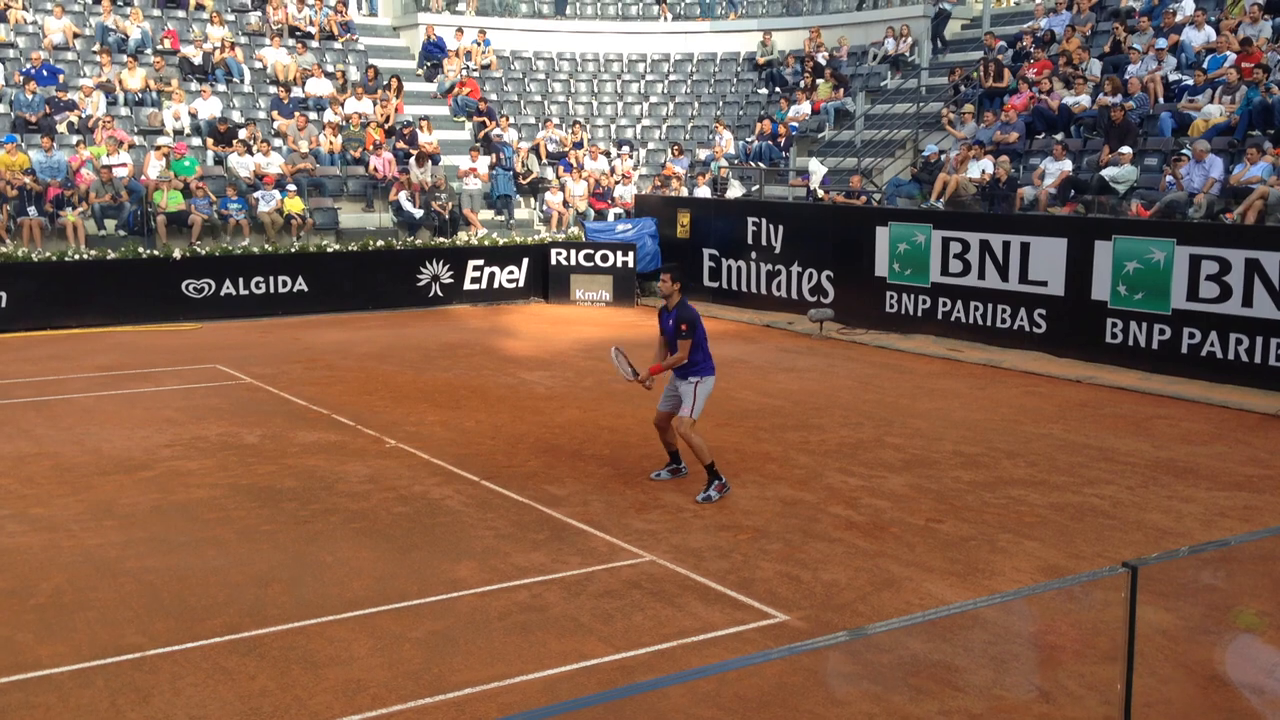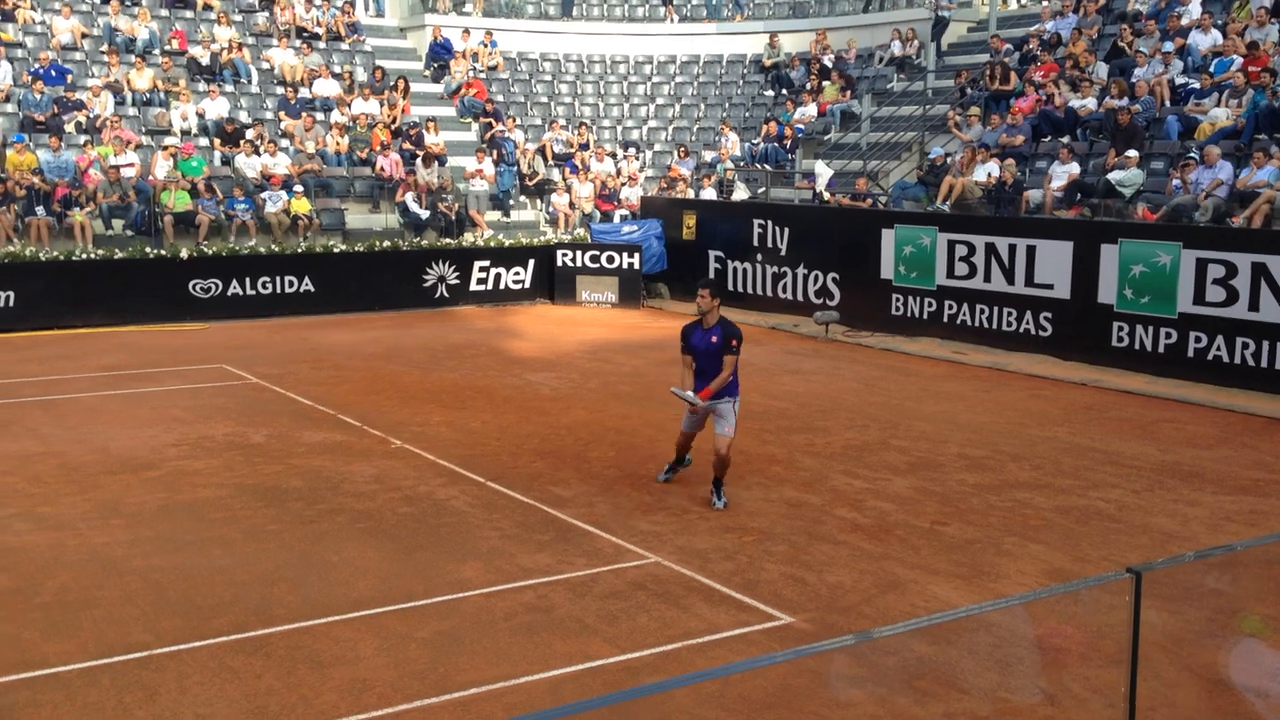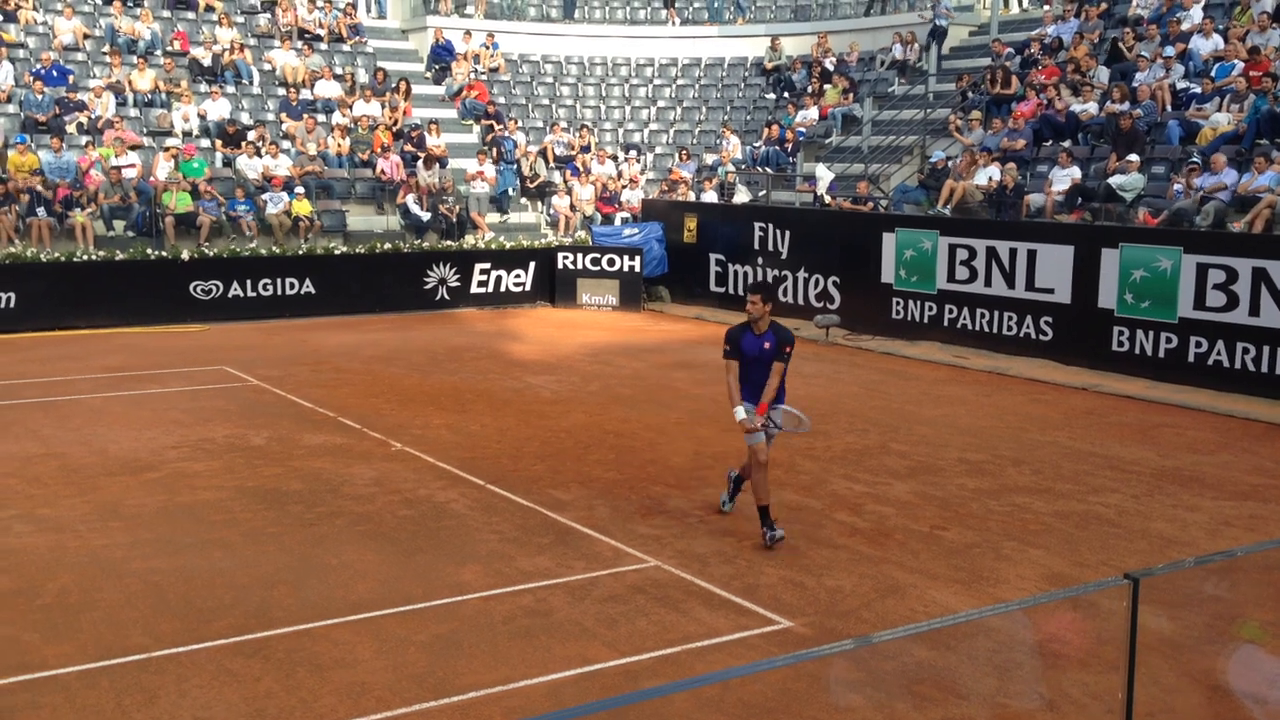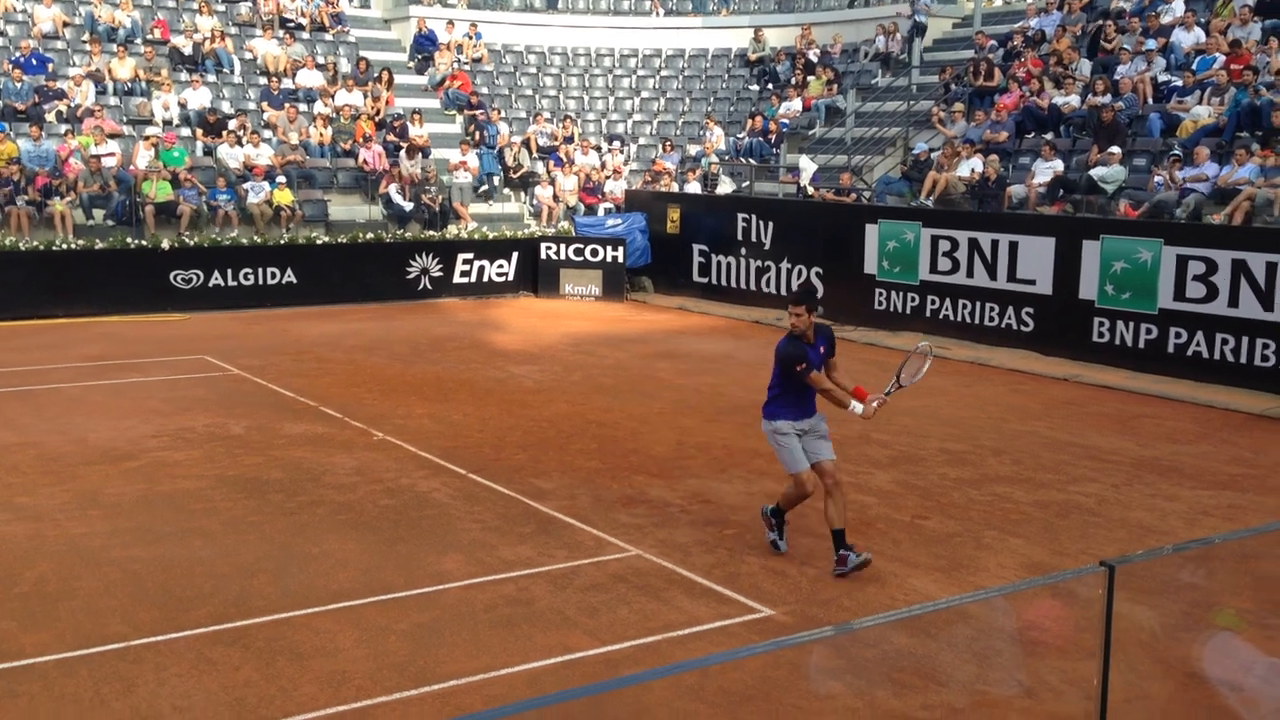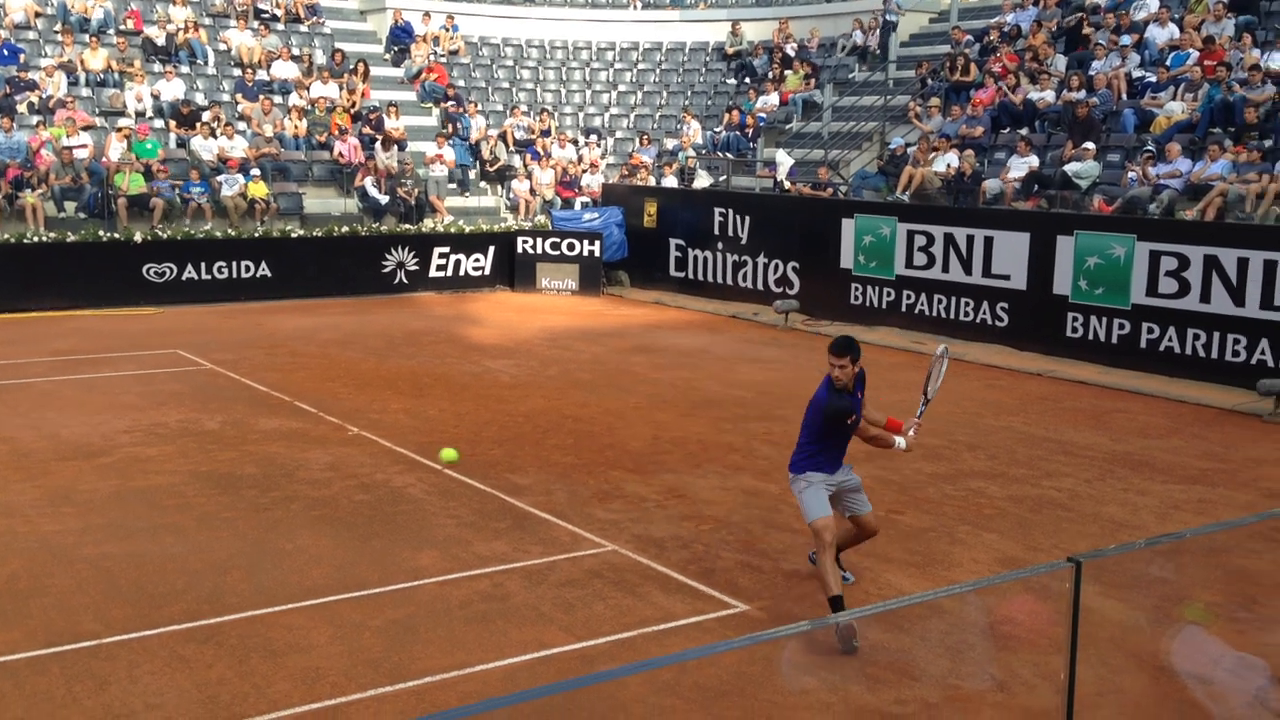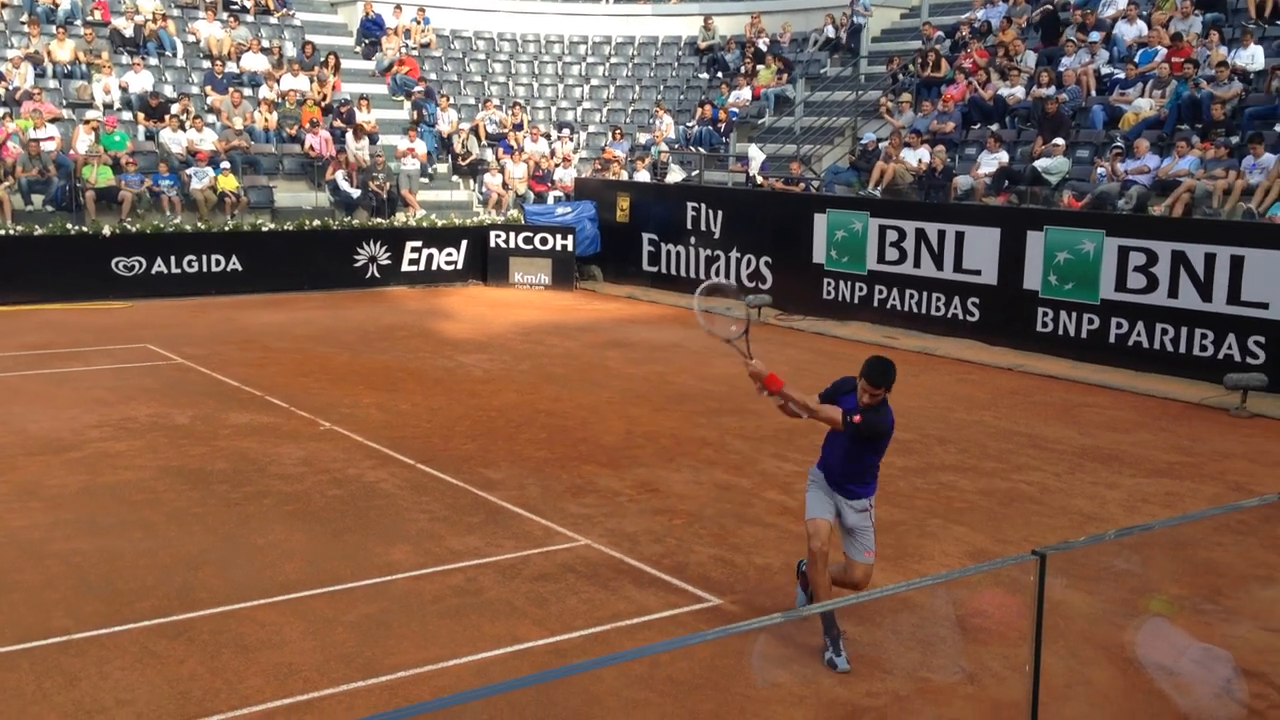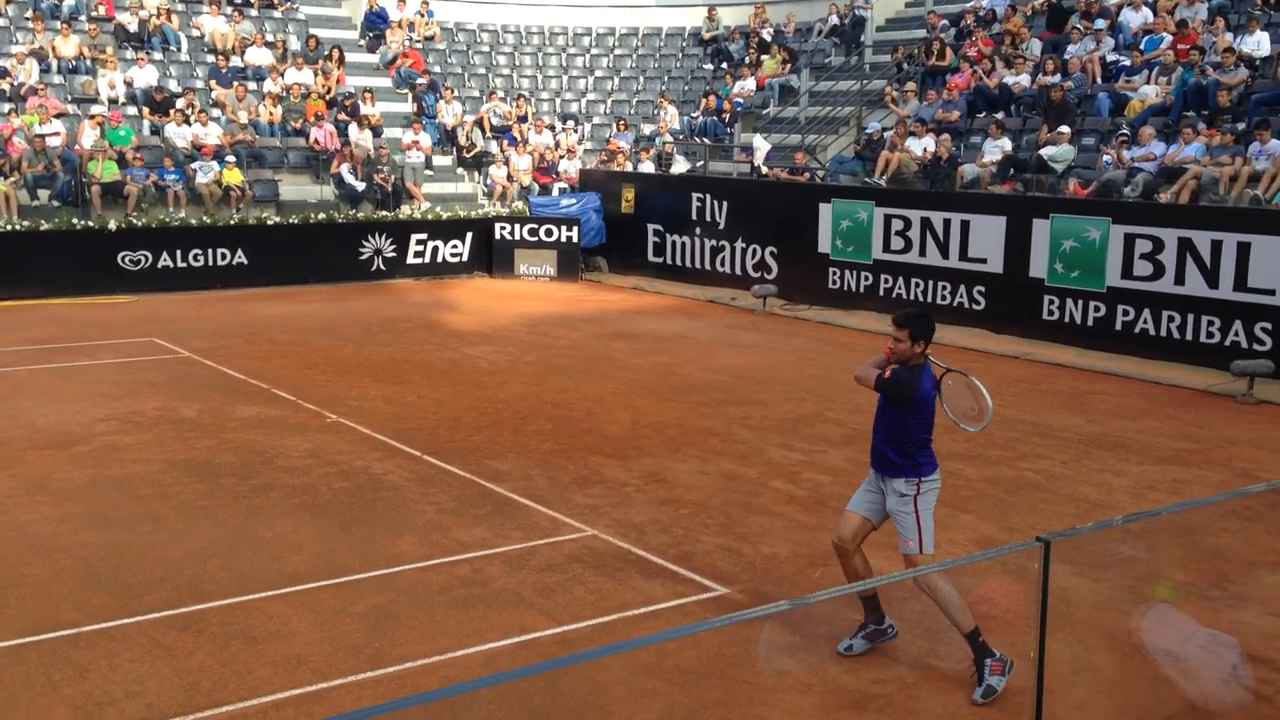
dt=0.3s
person 1, frame 1
left shoulder: (685, 315)
right shoulder: (663, 312)
left elbow: (682, 356)
right elbow: (662, 346)
left wrist: (651, 371)
right wrist: (652, 373)
left hip: (698, 378)
right hip: (679, 376)
left knee: (684, 428)
right knee: (660, 421)
left ankle: (717, 480)
right ankle: (677, 465)
person 1, frame 2
left shoulder: (731, 331)
right shoulder: (689, 331)
left elbow: (727, 373)
right elbow: (687, 368)
left wrist: (704, 396)
left hip: (725, 398)
right hip: (697, 396)
left knee: (722, 451)
right knee: (684, 440)
left ankle: (718, 486)
right ankle: (680, 461)
person 1, frame 3
left shoulder: (784, 337)
right shoulder: (734, 334)
left elbow: (774, 380)
right elbow: (732, 377)
left wrist: (761, 412)
right wrist: (740, 413)
left hip: (771, 407)
right hip: (746, 404)
left knee: (758, 462)
right knee: (760, 459)
left ankle: (736, 479)
right ankle: (767, 525)
person 1, frame 4
left shoulder: (825, 334)
right shoulder: (788, 349)
left elbow: (833, 373)
right elbow: (824, 388)
left wrist: (864, 394)
right wrist: (858, 408)
left hip: (810, 419)
right hip: (780, 422)
left knee: (832, 479)
right knee: (805, 486)
left ankle: (842, 552)
right ankle: (774, 514)
person 1, frame 5
left shoulder: (858, 378)
right shoulder: (832, 403)
right elbow: (869, 435)
left wrist: (899, 426)
right wrist: (901, 443)
left hip: (836, 470)
right hip: (809, 475)
left knee: (869, 527)
right knee: (827, 537)
left ankle: (825, 556)
right ankle: (841, 622)
person 1, frame 6
left shoulder: (880, 422)
right shoulder: (847, 387)
left elbow: (817, 413)
right elbow: (800, 408)
left wrist: (774, 382)
right wrist: (772, 386)
left hip: (857, 497)
right hip: (823, 481)
left knee: (859, 579)
right knee: (819, 546)
left ankle: (809, 572)
right ankle: (831, 635)
person 1, frame 7
left shoulder: (909, 384)
right shoulder: (914, 369)
left elbow: (862, 374)
left wrist: (889, 354)
right wrist: (895, 351)
left hip: (913, 484)
right hip: (883, 476)
left knee: (923, 573)
right knee: (843, 541)
left ankle: (989, 658)
right ankle: (876, 622)
